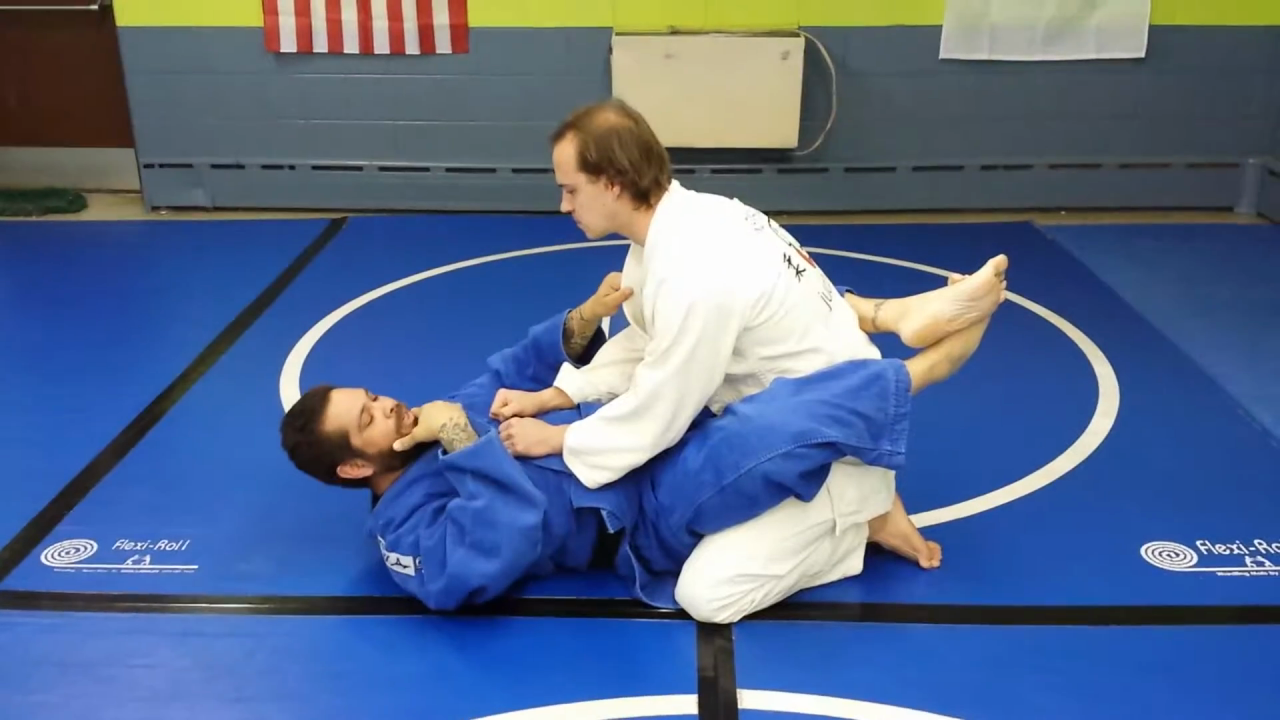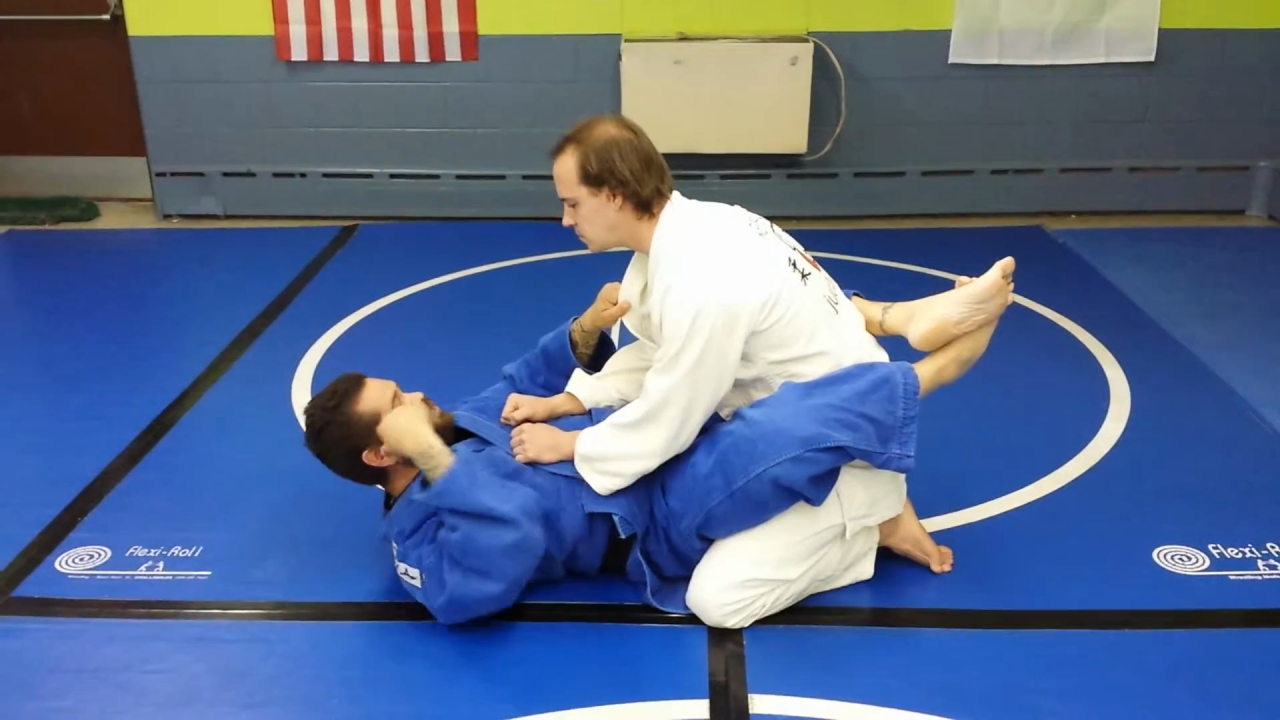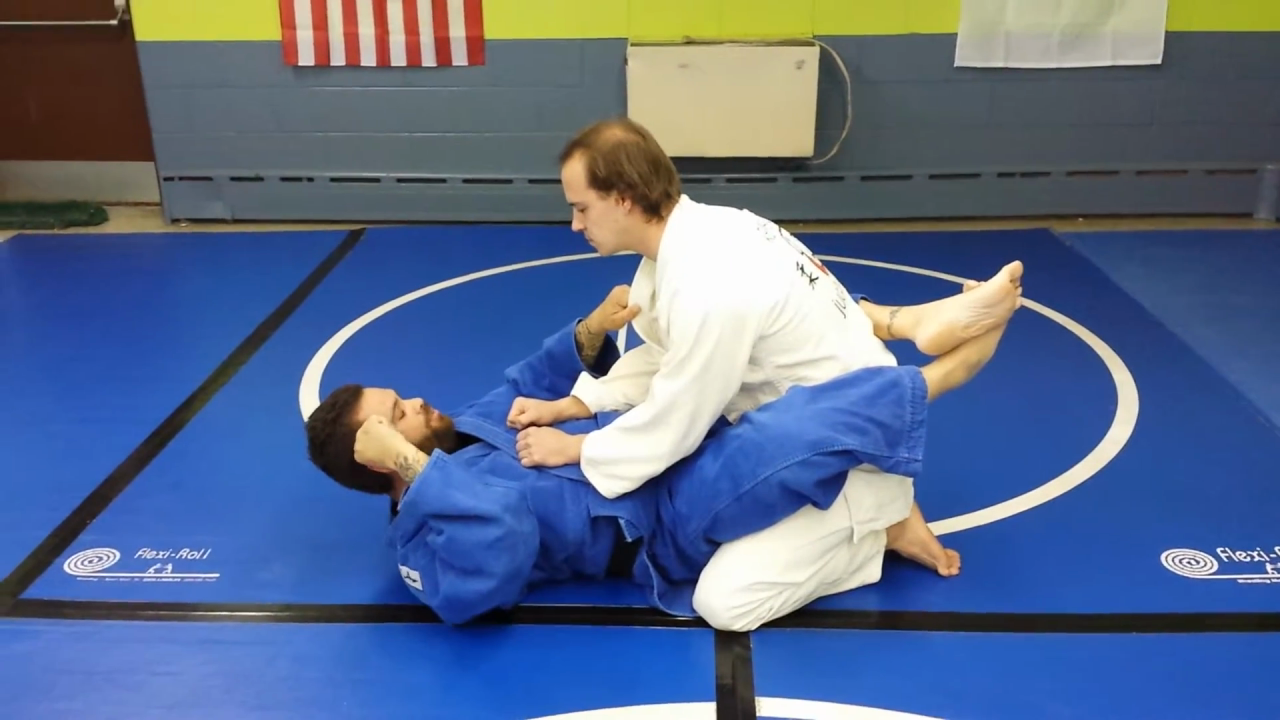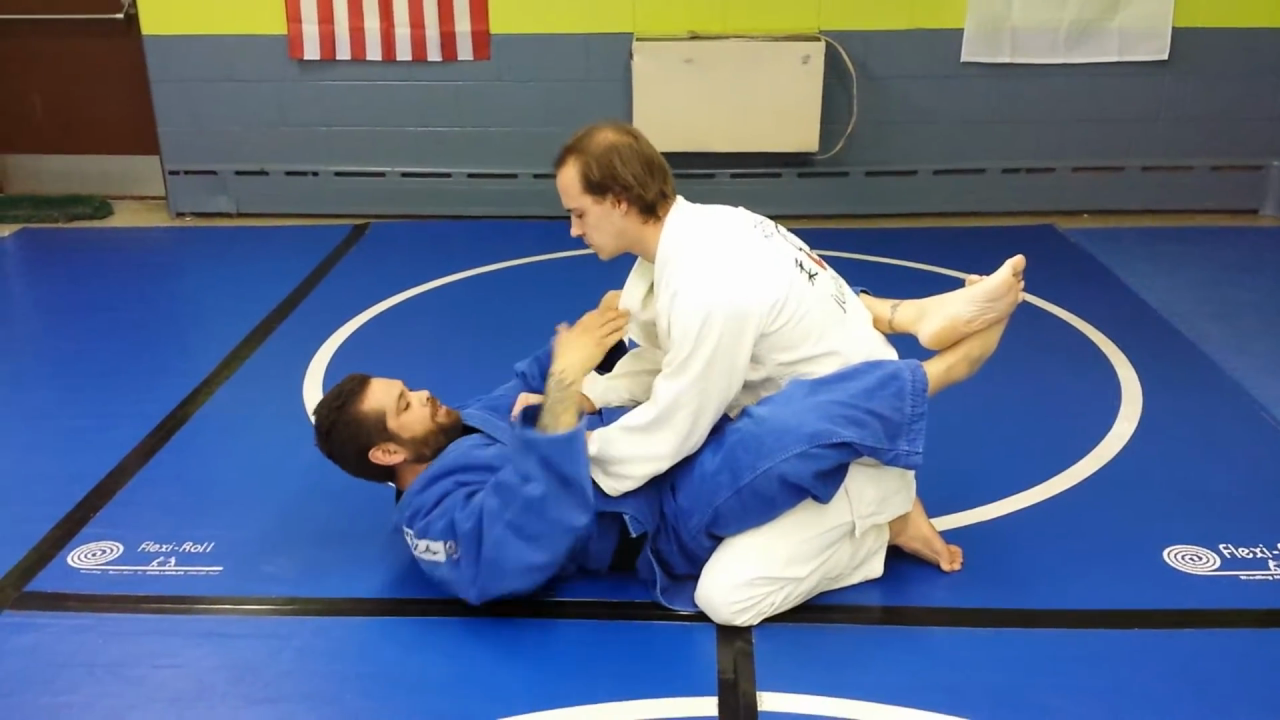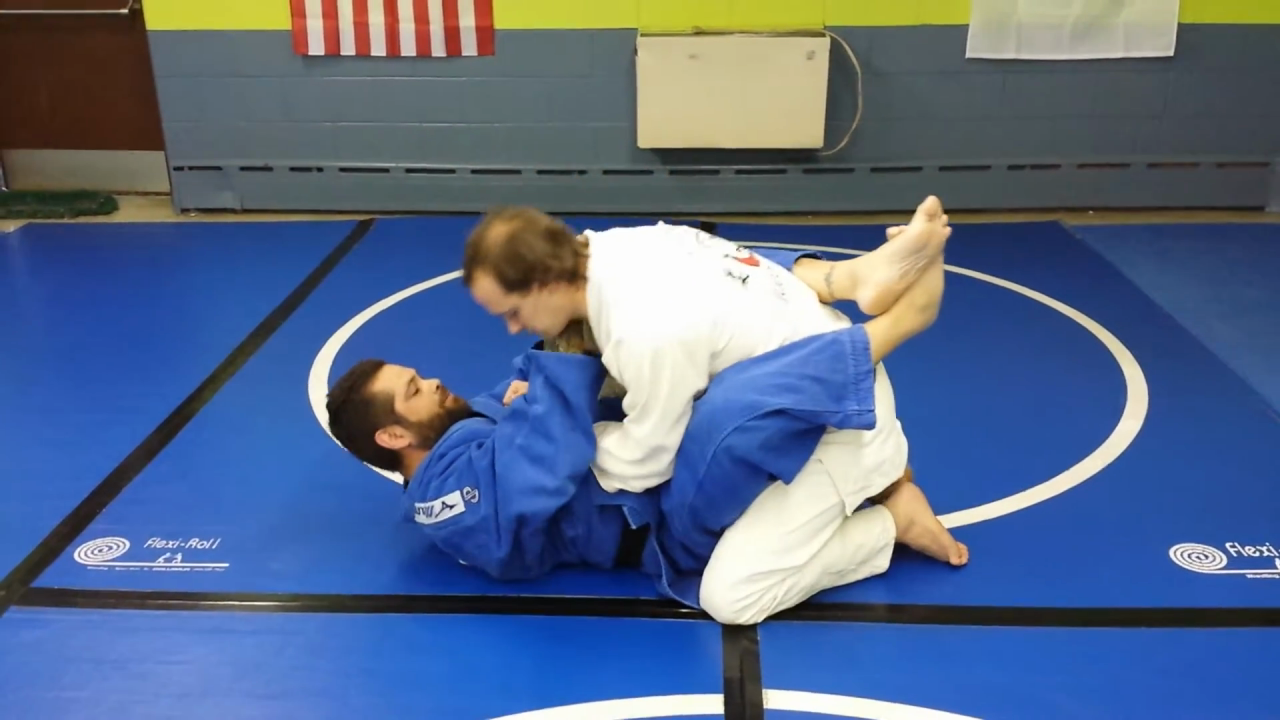
dt=0.7s
person 1, frame 1
left shoulder: (433, 422)
right shoulder: (410, 529)
left elbow: (519, 369)
right elbow: (502, 539)
left wrist: (588, 317)
right wrist: (458, 434)
right hip: (650, 513)
right knee: (774, 427)
right ankle: (926, 362)
person 1, frame 2
left shoulder: (455, 423)
right shoulder: (423, 537)
left elbow: (532, 380)
right elbow: (501, 555)
left wrist: (588, 327)
right wrist: (426, 454)
right hip: (660, 515)
right knee: (784, 432)
right ankle: (931, 368)
person 1, frame 3
left shoulder: (462, 430)
right shoulder: (430, 538)
left elbow: (534, 380)
right elbow: (496, 546)
left wrist: (594, 328)
right wrist: (409, 461)
right hip: (667, 522)
right knee: (788, 436)
right ankle: (942, 370)
person 1, frame 4
left shoulder: (458, 431)
right shoulder: (434, 520)
left elbow: (529, 382)
right elbow: (529, 533)
left wrist: (594, 335)
right wrist: (568, 382)
right hip: (673, 519)
right knee: (786, 429)
right ankle: (945, 366)
person 1, frame 5
left shoulder: (469, 422)
right shoulder: (449, 490)
left elbow: (547, 390)
right elbow: (543, 463)
right hip: (672, 519)
right knee: (732, 412)
right ankle: (894, 320)
person 2, frame 1
left shoulder: (697, 280)
right shoulder: (684, 218)
left elbow: (653, 419)
right elbow: (646, 344)
left wrist: (553, 440)
right wrist: (552, 398)
left knee: (708, 594)
left ankle: (861, 516)
person 2, frame 2
left shoulder: (704, 283)
right shoulder: (688, 224)
left elbow: (664, 427)
right elbow: (655, 354)
left wrist: (564, 445)
right wrist: (563, 402)
left ankle: (872, 515)
person 2, frame 3
left shoulder: (711, 289)
right shoulder: (695, 231)
left elbow: (671, 428)
right elbow: (664, 358)
left wrist: (573, 448)
right wrist: (570, 407)
left knee: (725, 600)
left ankle: (882, 526)
person 2, frame 4
left shoulder: (710, 291)
right shoulder: (695, 227)
left elbow: (671, 429)
right elbow: (662, 357)
right wrist: (581, 399)
left knee: (728, 595)
left ankle: (887, 525)
person 2, frame 5
left shoulder: (651, 332)
right shoulder: (612, 250)
left elbow: (643, 462)
left hip: (836, 419)
left knee: (732, 596)
left ankle: (891, 521)
